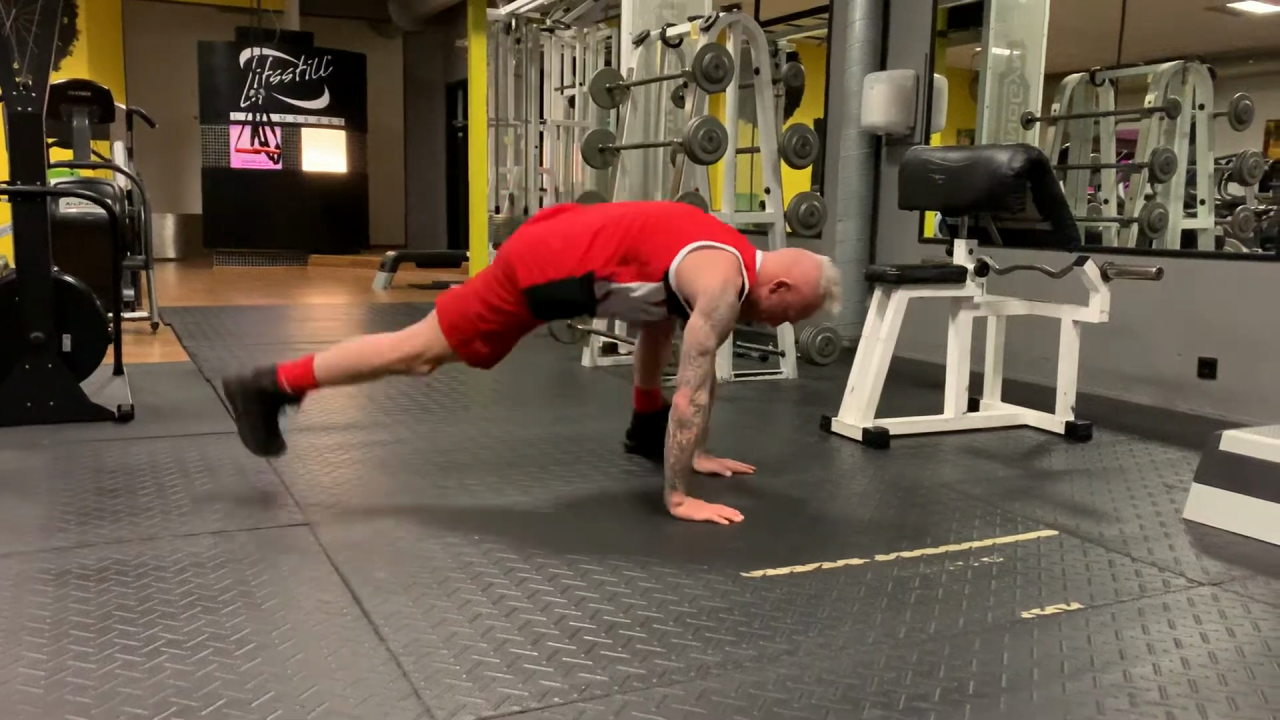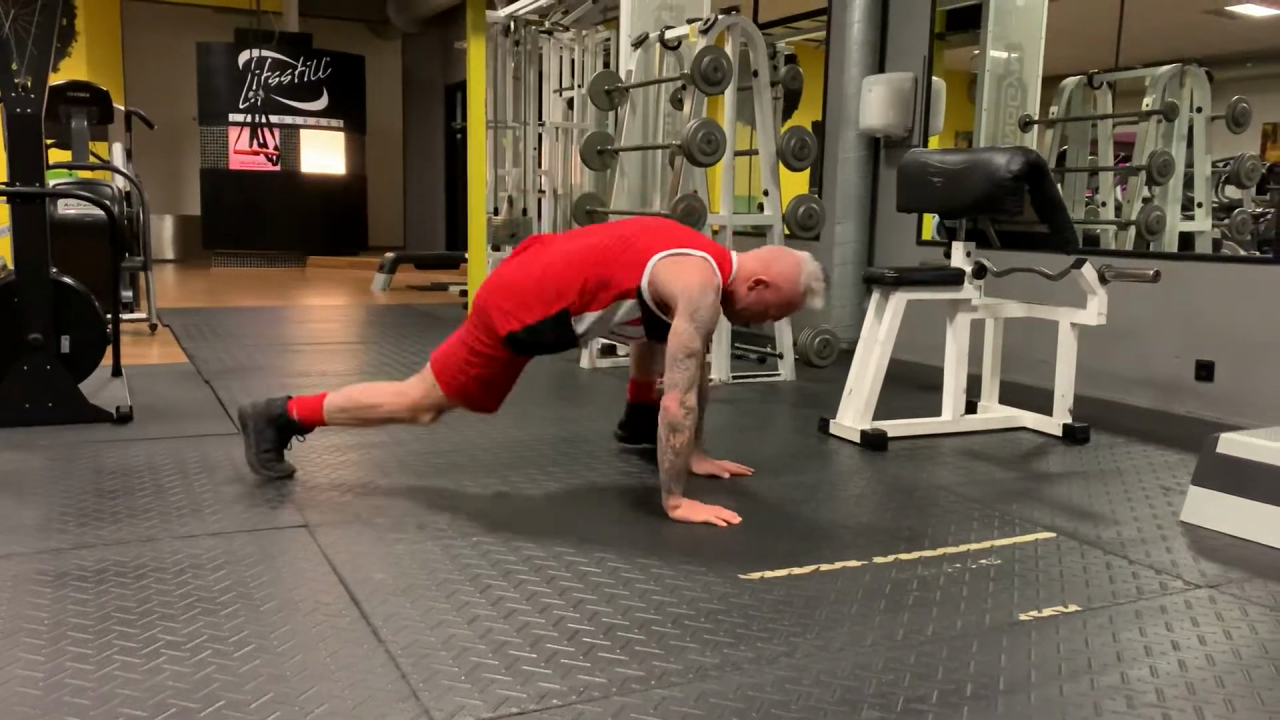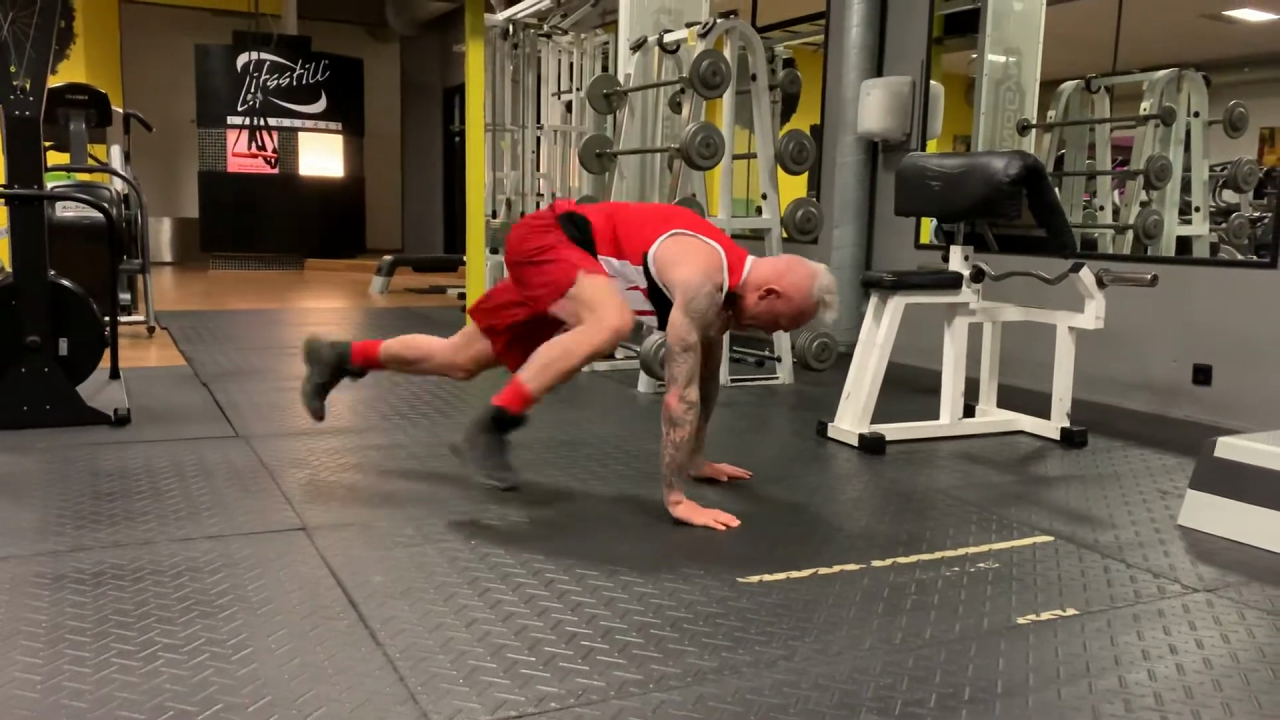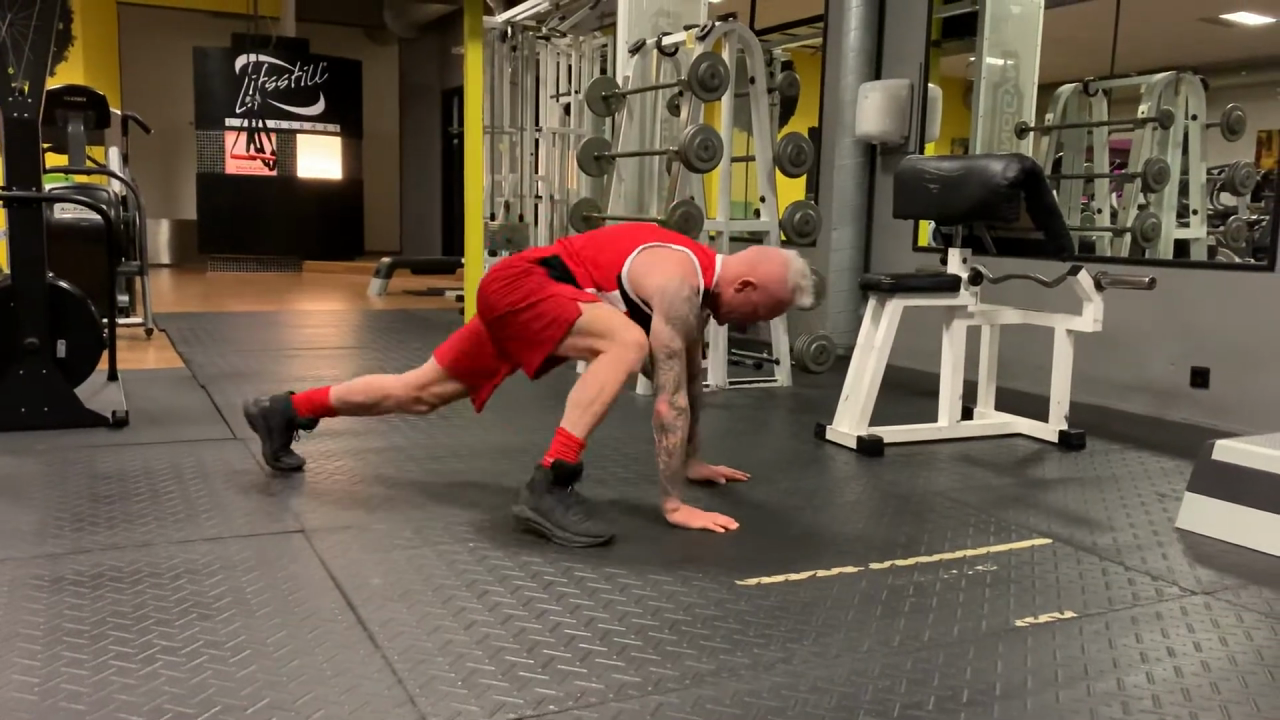
dt=0.3s
person 1, frame 1
left shoulder: (728, 261)
right shoulder: (723, 284)
left elbow: (696, 370)
right elbow: (691, 393)
left wrist: (698, 453)
right wrist: (679, 496)
left hip: (563, 234)
right hip: (543, 264)
left knee: (659, 313)
right knee: (418, 354)
left ankle: (645, 432)
right ankle: (273, 386)
person 1, frame 2
left shoulder: (705, 270)
right shoulder: (700, 286)
left elbow: (689, 371)
right elbow: (679, 395)
left wrist: (694, 454)
right wrist: (677, 501)
left hip: (545, 275)
right hip: (520, 305)
left knee: (660, 337)
right knee: (420, 404)
left ankle: (638, 422)
right ankle: (279, 417)
person 1, frame 3
left shoulder: (727, 278)
right shoulder: (702, 277)
left elbow: (706, 373)
right elbow: (681, 391)
left wrist: (695, 460)
right wrist: (677, 497)
left hip: (566, 253)
right hip: (546, 239)
left knee: (461, 361)
right knee: (610, 323)
left ankle: (341, 357)
right ankle: (490, 427)
person 1, frame 4
left shoulder: (706, 278)
right shoulder: (679, 284)
left elbow: (693, 375)
right elbow: (670, 395)
left wrist: (690, 461)
right wrist: (675, 503)
left hip: (537, 292)
right hip: (519, 288)
left knee: (419, 395)
right knee: (626, 348)
left ankle: (283, 413)
right ankle: (548, 485)
